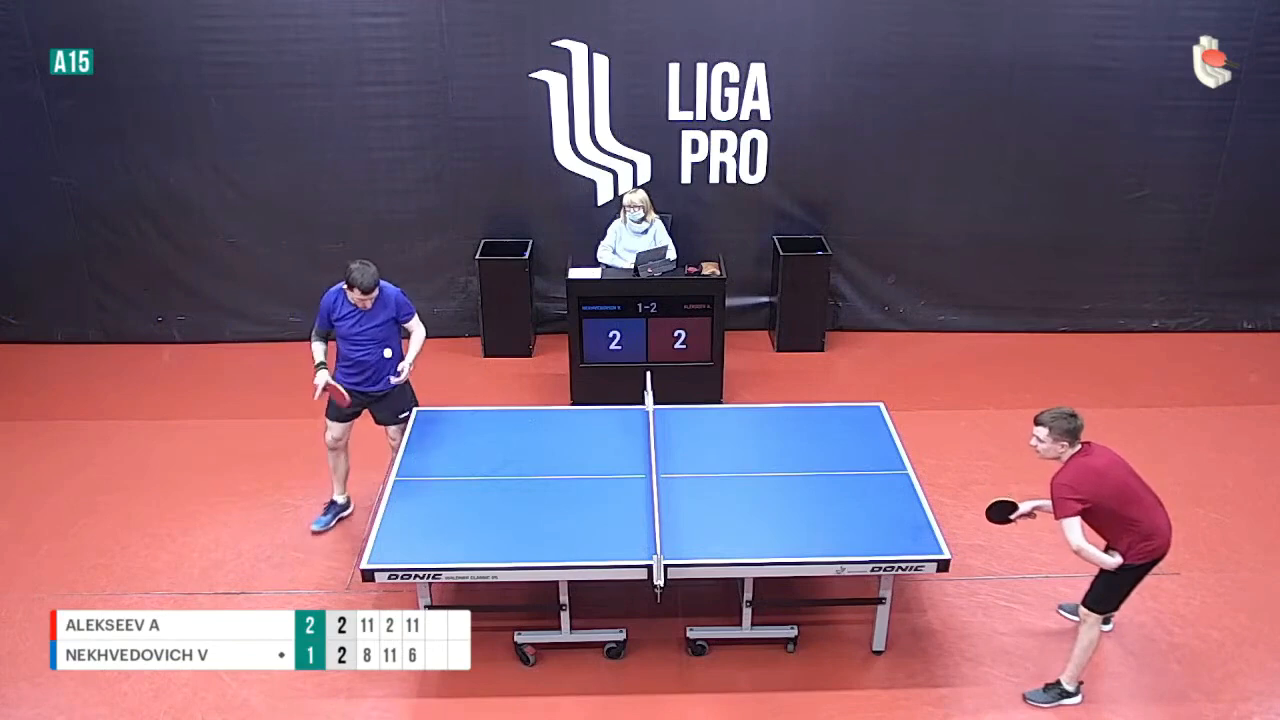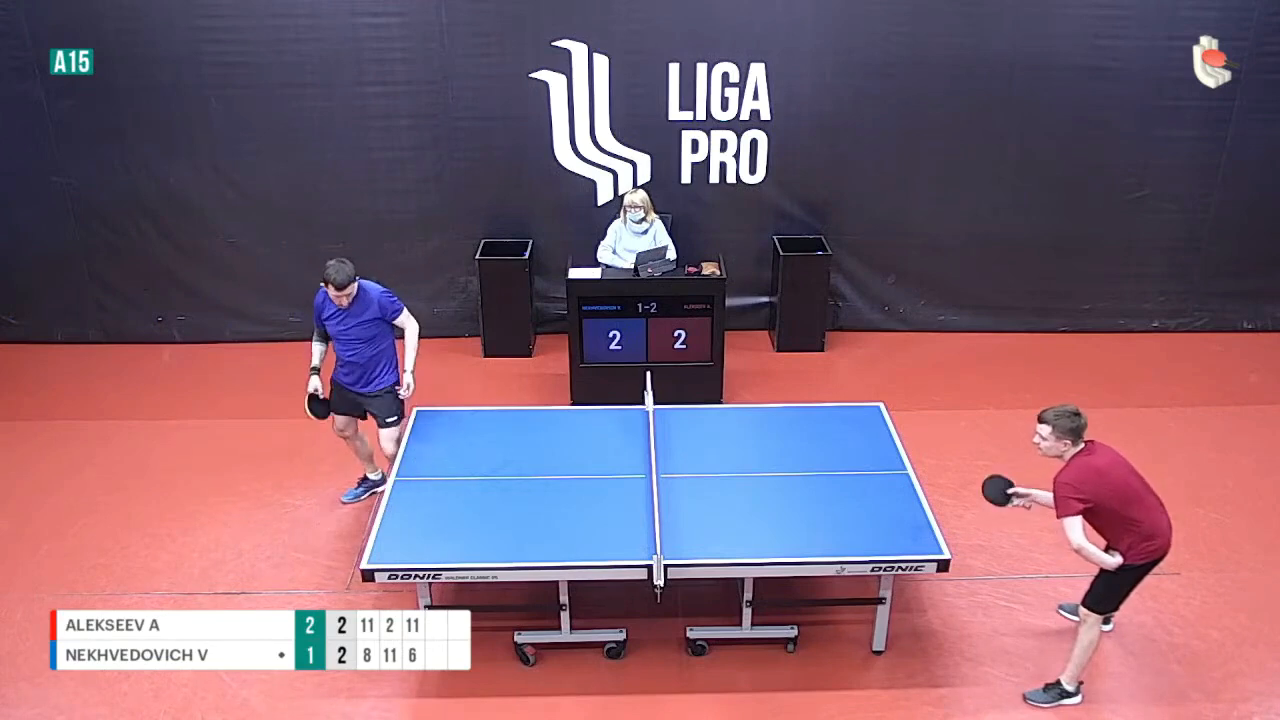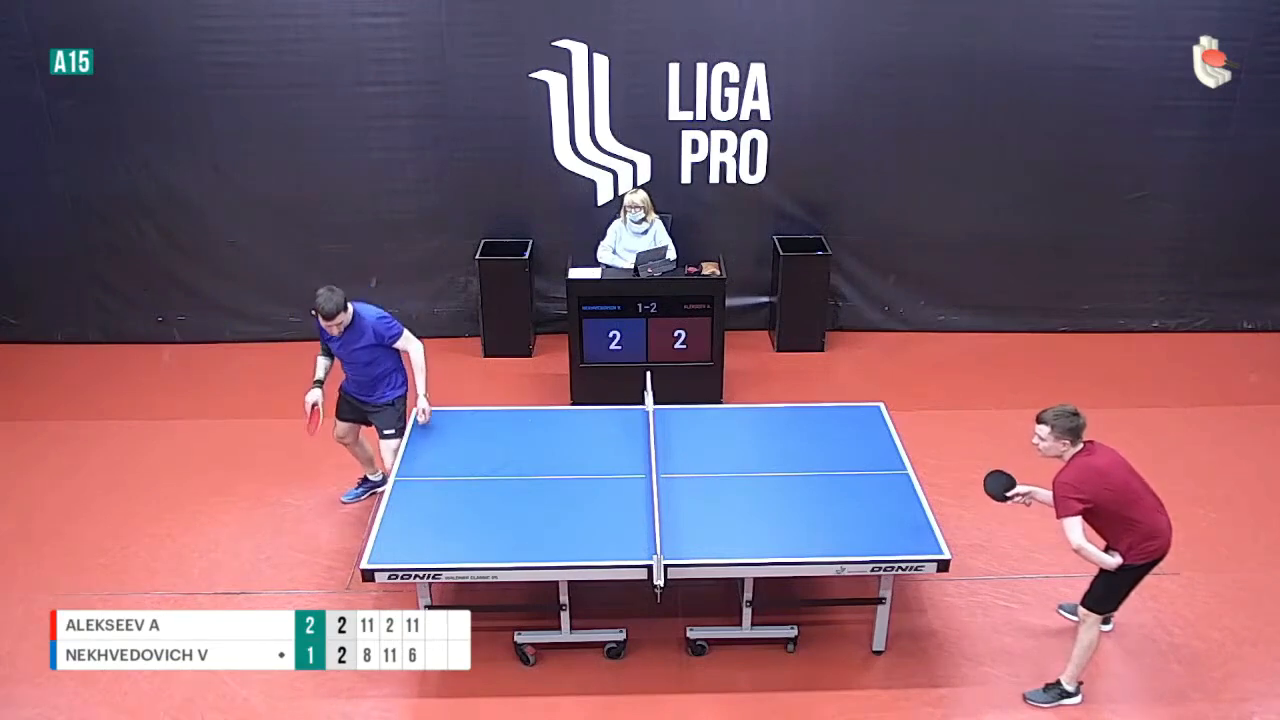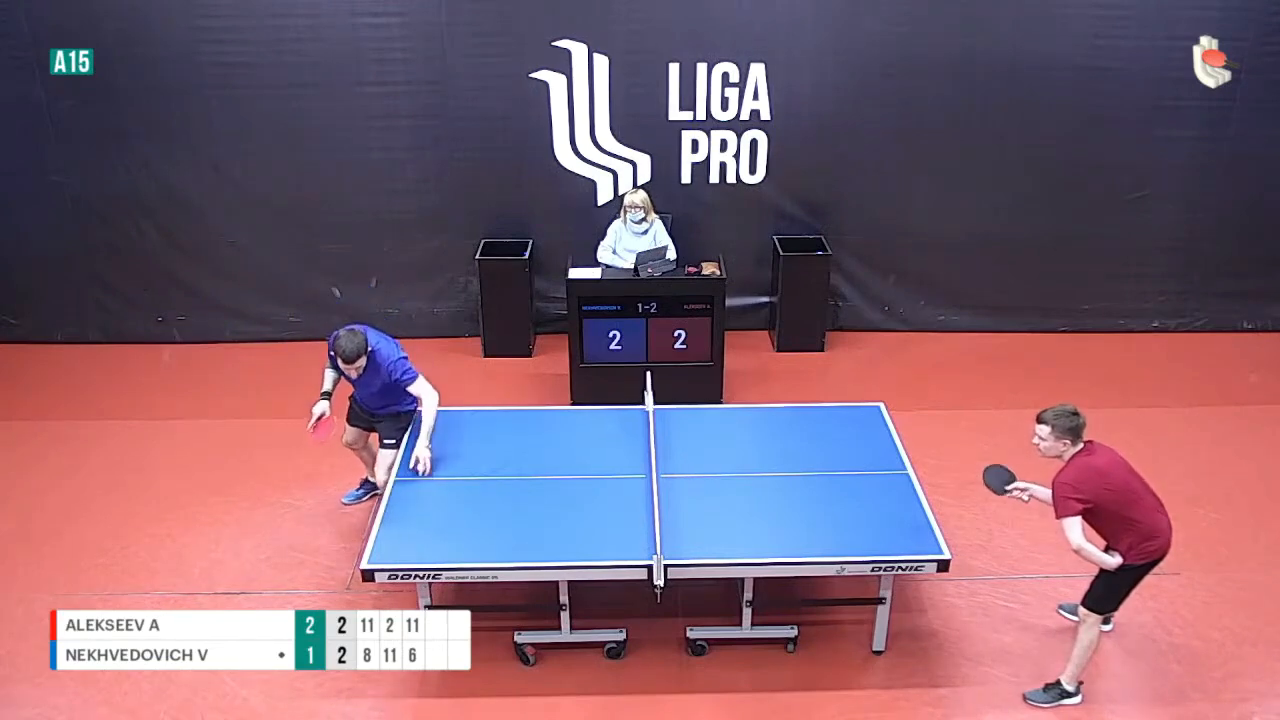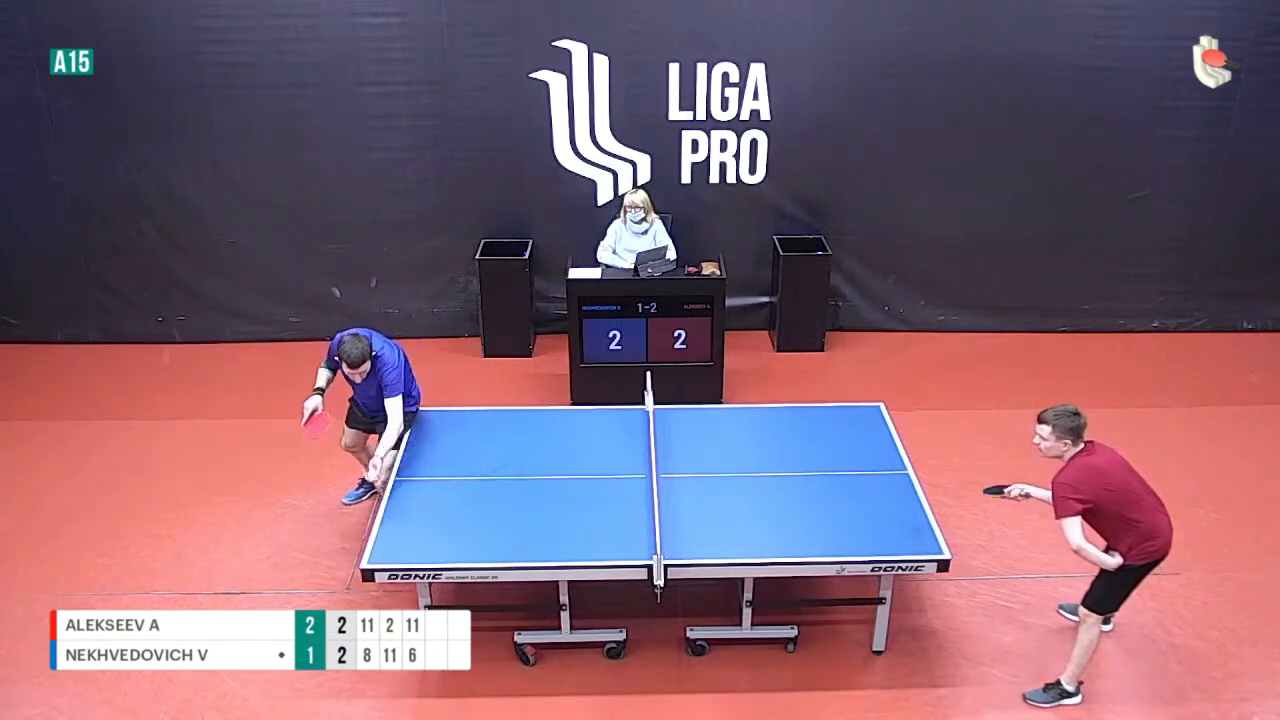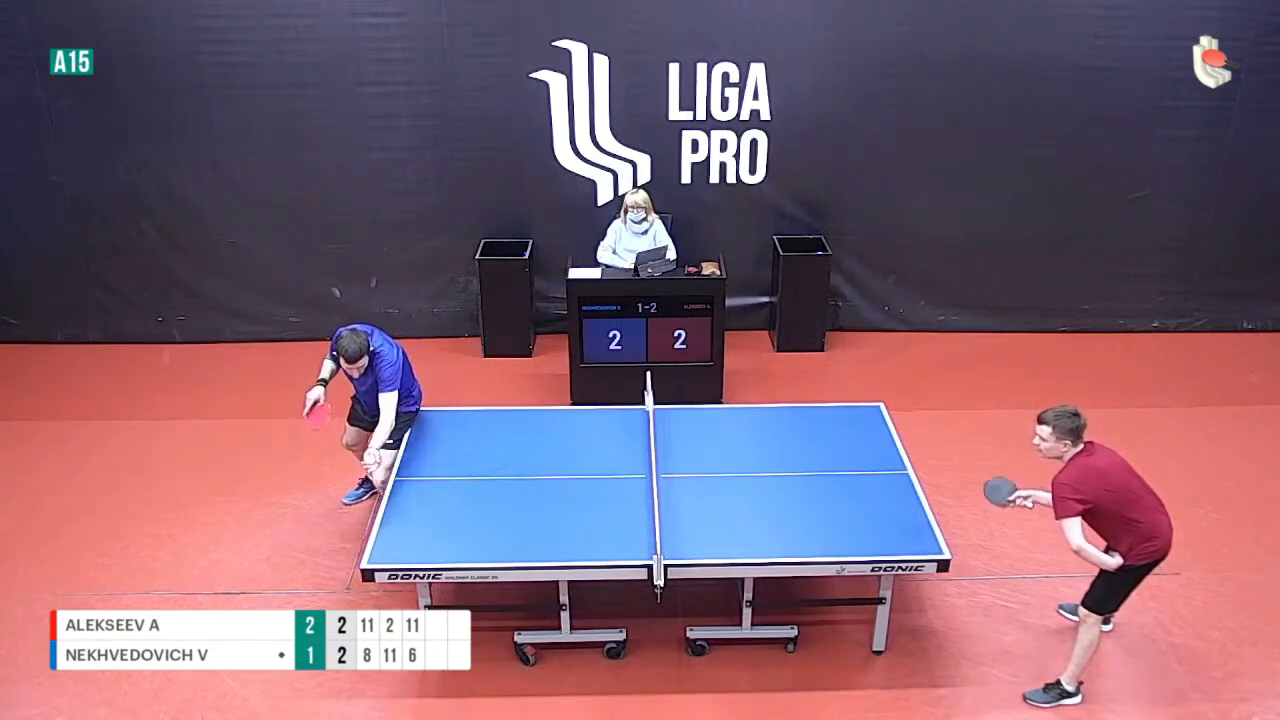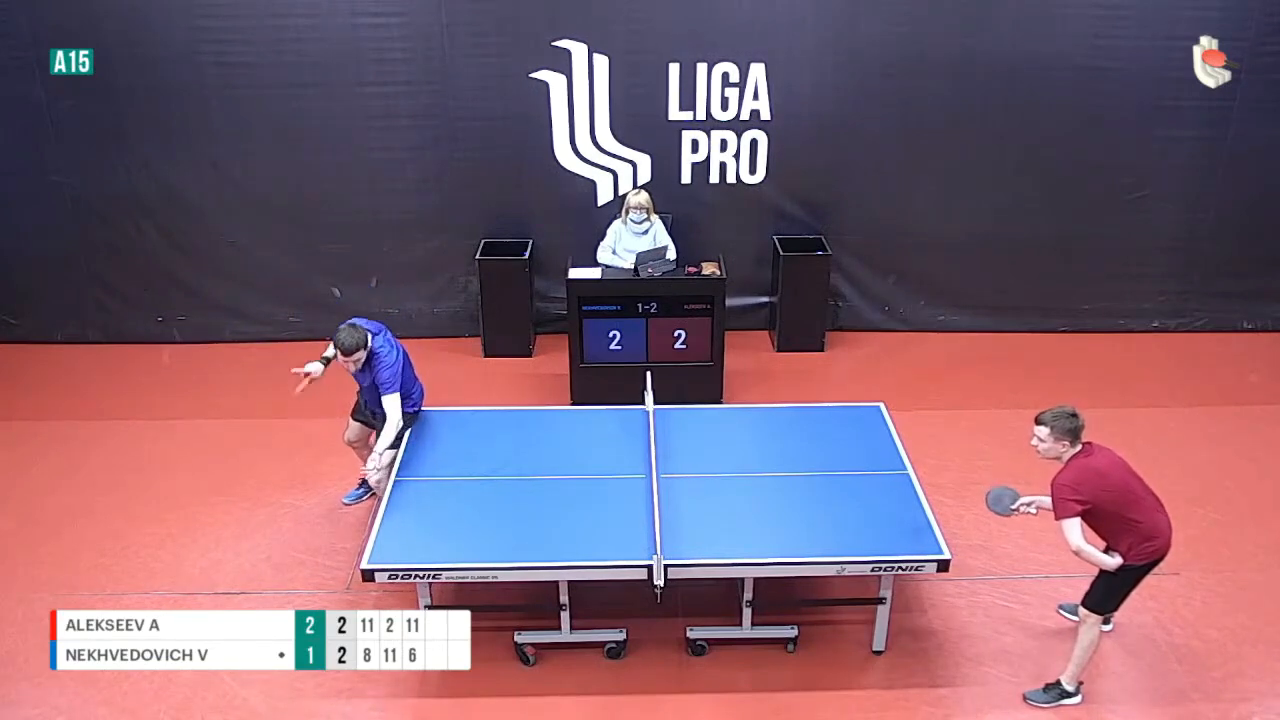
dt=0.4s
person 1, frame 1
left shoulder: (1065, 481)
right shoulder: (1093, 451)
left elbow: (1077, 544)
left wrist: (1112, 563)
right wrist: (1037, 505)
left hip: (1142, 546)
right hip: (1155, 528)
left knee: (1089, 614)
left ankle: (1067, 688)
right ankle: (1103, 612)
person 1, frame 2
left shoulder: (1068, 479)
right shoulder: (1096, 450)
left elbow: (1078, 544)
left wrist: (1112, 563)
right wrist: (1033, 495)
left hip: (1142, 546)
right hip: (1155, 528)
left knee: (1089, 615)
left ankle: (1068, 688)
right ankle: (1103, 612)
person 1, frame 3
left shoulder: (1067, 479)
right shoulder: (1096, 450)
left elbow: (1078, 544)
left wrist: (1112, 563)
right wrist: (1034, 493)
left hip: (1142, 546)
right hip: (1154, 529)
left knee: (1088, 615)
left ankle: (1068, 687)
right ankle: (1102, 612)
person 1, frame 4
left shoulder: (1067, 480)
right shoulder: (1096, 450)
left elbow: (1077, 544)
left wrist: (1113, 563)
right wrist: (1032, 490)
left hip: (1142, 546)
right hip: (1155, 528)
left knee: (1089, 615)
left ankle: (1068, 688)
right ankle: (1103, 613)
person 1, frame 5
left shoulder: (1066, 480)
right shoulder: (1096, 451)
left elbow: (1077, 544)
left wrist: (1113, 563)
right wrist: (1031, 491)
left hip: (1143, 546)
right hip: (1155, 529)
left knee: (1088, 614)
left ankle: (1068, 687)
right ankle: (1103, 612)
person 1, frame 6
left shoulder: (1066, 480)
right shoulder: (1096, 451)
left elbow: (1078, 545)
left wrist: (1112, 564)
right wrist: (1035, 496)
left hip: (1143, 546)
right hip: (1156, 528)
left knee: (1089, 615)
left ankle: (1068, 688)
right ankle: (1102, 612)
person 1, frame 7
left shoulder: (1065, 482)
right shoulder: (1094, 452)
left elbow: (1076, 545)
left wrist: (1112, 564)
right wrist: (1039, 502)
left hip: (1142, 546)
right hip: (1154, 528)
left knee: (1089, 615)
left ankle: (1068, 687)
right ankle: (1102, 612)
person 2, frame 1
left shoulder: (393, 297)
right shoulder: (331, 300)
left elbow: (418, 330)
right elbow: (318, 337)
left wrist: (409, 360)
right wrist: (321, 368)
left hip: (389, 384)
right hip: (347, 383)
left knee: (399, 443)
right knee: (334, 441)
right ankle: (339, 501)
person 2, frame 2
left shoulder: (378, 296)
right shoulder: (321, 301)
left elbow: (411, 326)
right elbow: (320, 337)
left wrist: (408, 370)
right wrist: (315, 371)
left hip: (382, 383)
right hip: (345, 381)
left knee: (391, 449)
right knee: (345, 431)
right ankle: (374, 477)
person 2, frame 3
left shoulder: (375, 321)
right shoulder: (324, 324)
left elbow: (414, 346)
left wrist: (421, 394)
right wrist: (318, 384)
left hip: (387, 395)
right hip: (353, 391)
left knee: (393, 467)
right knee: (344, 436)
right ankle: (374, 478)
person 2, frame 4
left shoulder: (389, 359)
right shoulder: (337, 343)
left elbow: (430, 397)
right elbow: (332, 367)
left wrist: (423, 444)
right wrist: (325, 396)
left hip: (396, 408)
right hip: (364, 401)
left knee: (385, 481)
right knee: (351, 442)
right ankle: (373, 480)
person 2, frame 5
left shoulder: (389, 363)
right shoulder: (340, 344)
left elbow: (396, 421)
right elbow: (328, 367)
left wrist: (379, 457)
right wrist: (318, 392)
left hip: (396, 407)
right hip: (364, 401)
left knee: (382, 480)
right knee: (350, 444)
right ankle: (370, 481)
person 2, frame 6
left shoulder: (387, 360)
right shoulder: (342, 339)
left elbow: (388, 417)
right elbow: (331, 360)
left wrist: (373, 449)
right wrist: (321, 384)
left hip: (399, 407)
right hip: (366, 399)
left knee: (382, 479)
right knee: (351, 443)
right ankle: (371, 479)
person 2, frame 7
left shoulder: (386, 361)
right shoulder: (353, 331)
left elbow: (394, 419)
left wrist: (377, 453)
right wrist: (323, 361)
left hip: (401, 406)
right hip: (371, 395)
left knee: (378, 478)
right knee: (353, 439)
right ankle: (371, 481)
